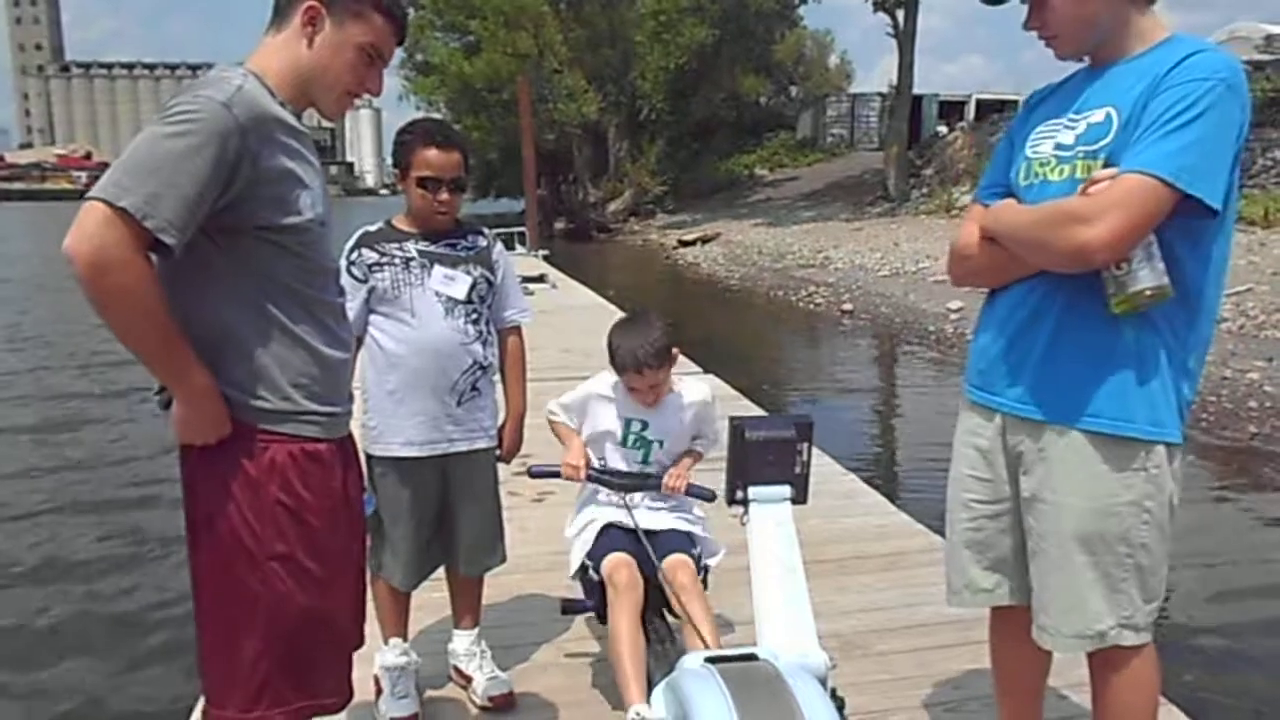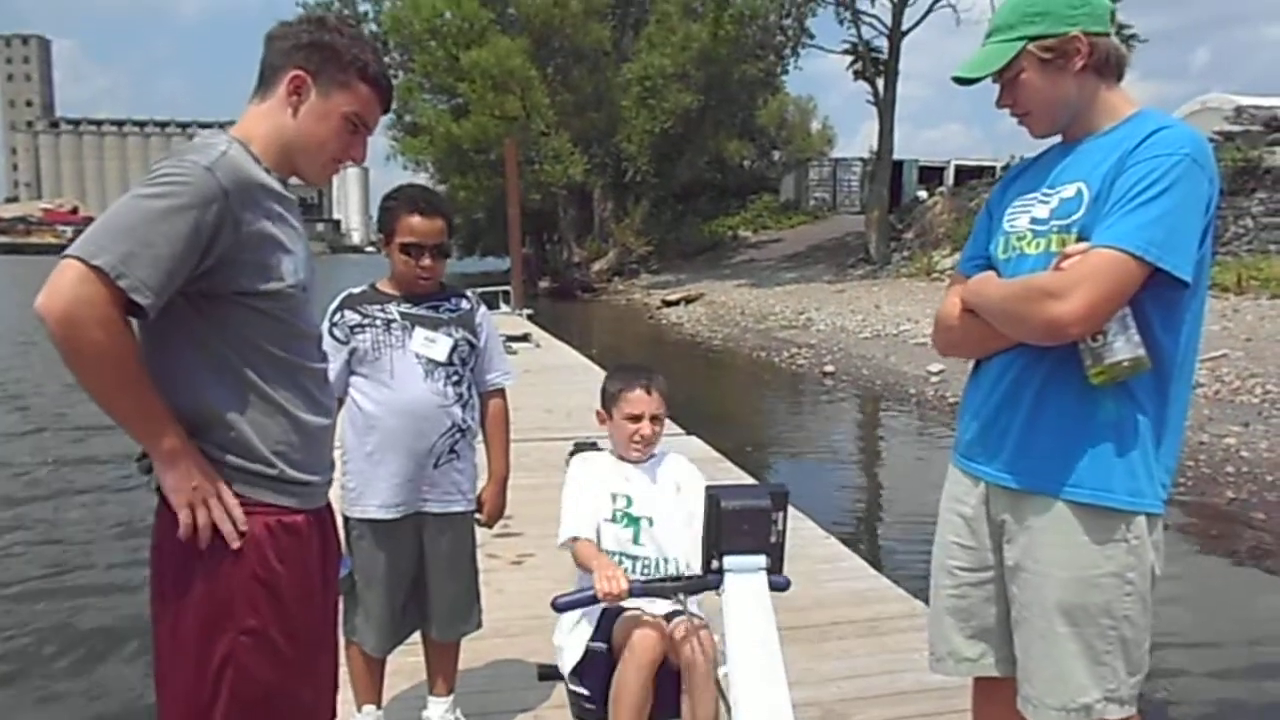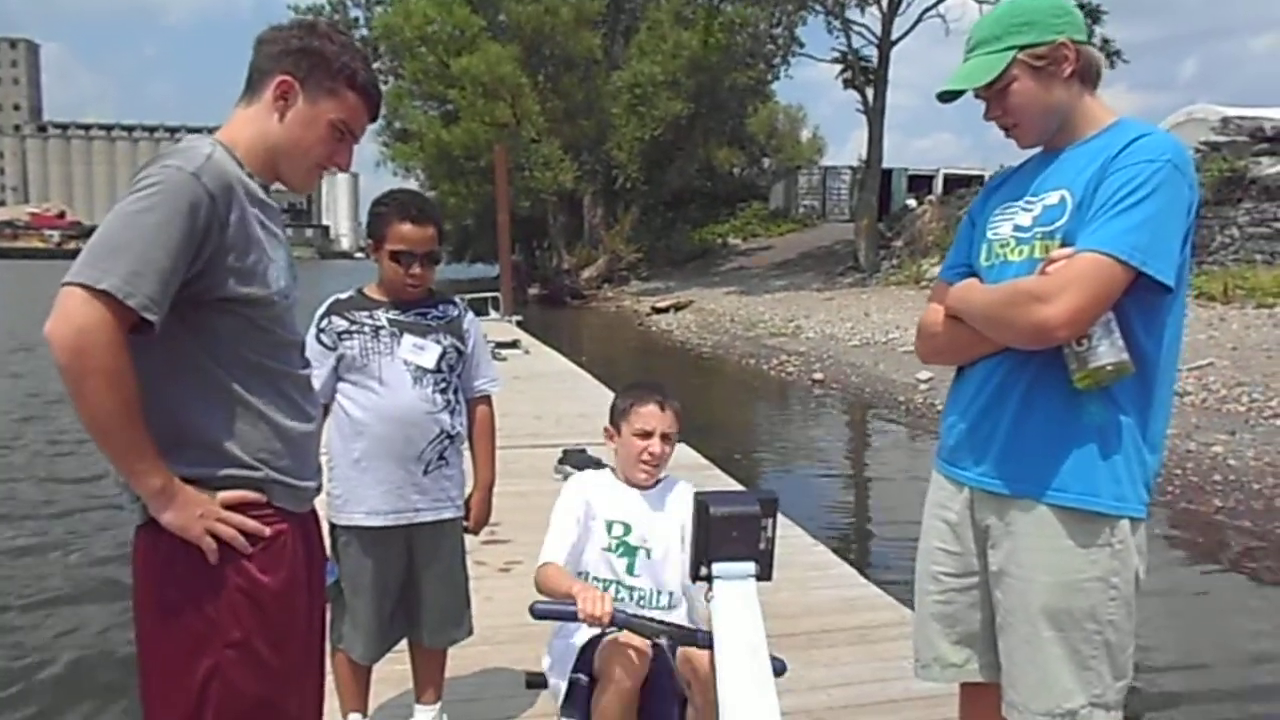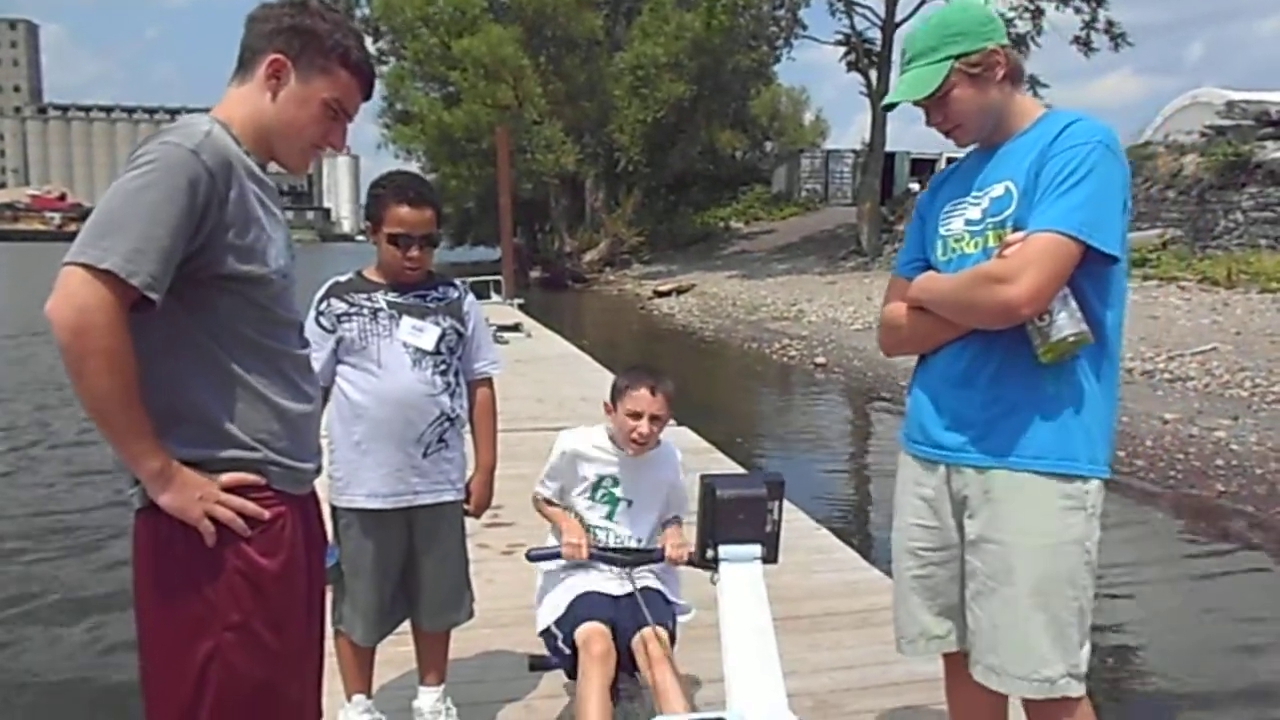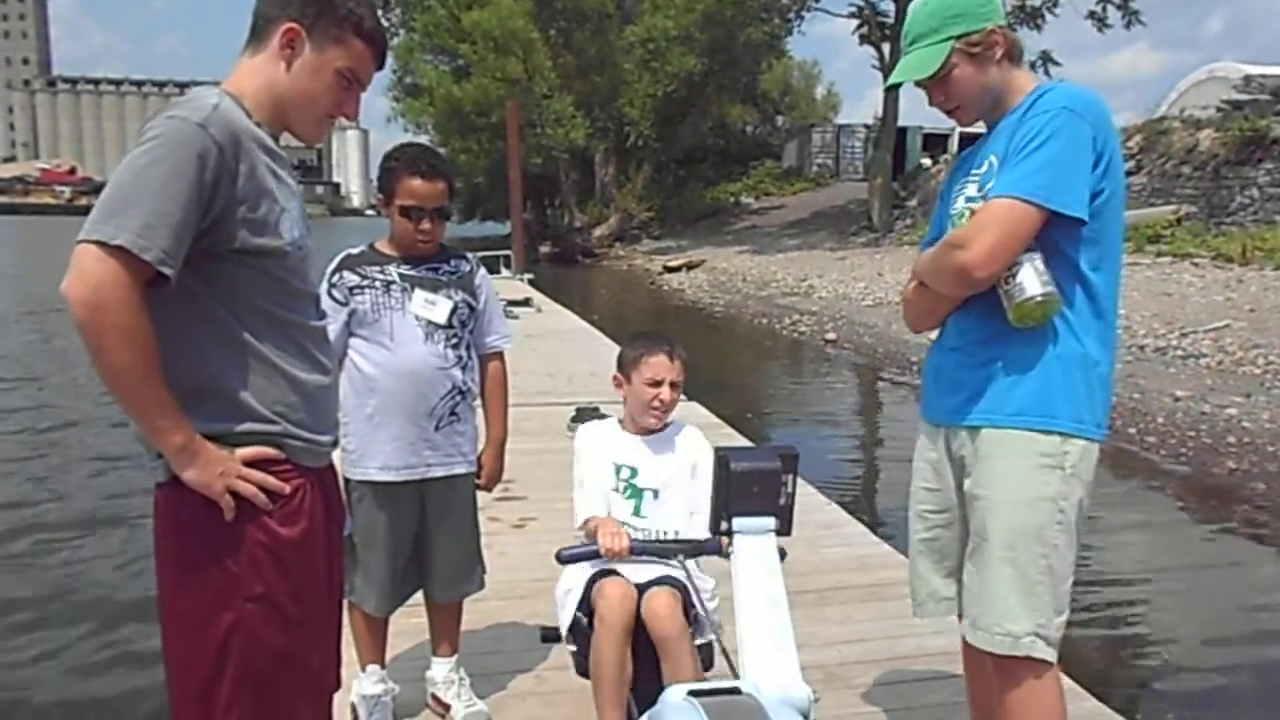
dt=1s
person 1, frame 1
left shoulder: (1199, 79)
right shoulder: (1043, 106)
left elbow: (1096, 233)
right elbow: (965, 258)
left wrist: (1007, 219)
right wrist: (1059, 231)
left hip: (1106, 406)
right hip: (995, 392)
left knee: (1111, 628)
right knee: (1009, 599)
person 1, frame 2
left shoulder: (1166, 153)
right shoulder: (1020, 182)
left elbow: (1068, 309)
right elbow: (950, 331)
left wrist: (984, 290)
right wrist: (1032, 302)
left hip: (1086, 483)
right hip: (982, 466)
person 1, frame 3
left shoulder: (1147, 160)
right shoulder: (1002, 190)
left elbow: (1056, 311)
right elbow: (932, 337)
left wrist: (969, 297)
right wrist: (1019, 308)
left hip: (1071, 489)
right hip: (964, 473)
person 1, frame 4
left shoulder: (1079, 144)
right shoulder: (947, 186)
left elbow: (1019, 291)
right elbow: (894, 331)
left wrist: (931, 288)
right wrist: (979, 295)
left hip: (1036, 456)
right hip: (932, 449)
right knee: (962, 655)
person 1, frame 5
left shoulder: (1064, 114)
right shoulder: (971, 162)
left elbow: (974, 257)
right elbow: (919, 307)
left wrist: (928, 263)
right wrist: (970, 273)
left hip: (1033, 413)
right hip: (952, 410)
left knee: (1016, 644)
right knee: (976, 625)
person 2, frame 1
left shoulder: (282, 131)
right shoulder: (226, 110)
right elbow: (97, 245)
left wrist: (329, 444)
right wrist: (196, 395)
left hip: (313, 447)
right hip: (262, 456)
person 2, frame 2
left shoulder: (267, 195)
right shoulder: (213, 176)
right elbow: (70, 302)
left wrist: (303, 517)
right wrist: (173, 453)
left hip: (293, 517)
right hip: (239, 527)
person 2, frame 3
left shoulder: (251, 199)
right shoulder: (195, 178)
right elbow: (78, 327)
left wrist: (286, 513)
right wrist: (161, 491)
left hip: (279, 526)
right hip: (228, 538)
person 2, frame 4
left shoulder: (247, 178)
right shoulder: (192, 156)
right elbow: (77, 307)
left wrist: (293, 500)
right wrist: (160, 473)
left hip: (277, 509)
right hip: (227, 521)
person 2, frame 5
left shoulder: (262, 153)
right shoulder: (203, 130)
right elbow: (95, 286)
left wrist: (311, 477)
right wrist: (186, 451)
left hip: (297, 484)
right hip: (245, 500)
person 3, frame 1
left shoulder: (484, 249)
right shoulder: (369, 250)
left elbow: (509, 333)
left wrist: (516, 414)
left hip: (471, 430)
right hip: (396, 435)
left knee: (470, 546)
right knee: (393, 552)
left ankle: (467, 647)
right ankle: (394, 660)
person 3, frame 2
left shoulder: (468, 313)
right shoulder: (351, 312)
left elbow: (492, 396)
left wrist: (498, 478)
left hip: (448, 493)
right hip: (374, 496)
left knee: (446, 612)
right knee: (369, 617)
person 3, frame 3
left shoulder: (456, 319)
right shoulder: (338, 317)
left elbow: (479, 404)
left wrist: (484, 485)
left hip: (437, 501)
right hip: (361, 504)
left knee: (433, 617)
right knee: (355, 623)
person 3, frame 4
left shoulder: (456, 301)
right shoulder: (338, 300)
left elbow: (479, 385)
left wrist: (485, 468)
left hip: (439, 484)
right hip: (362, 487)
left knee: (436, 600)
right knee: (357, 605)
person 3, frame 5
left shoulder: (467, 274)
right shoulder: (350, 273)
left elbow: (491, 360)
left wrist: (496, 443)
left hip: (450, 456)
right hip: (374, 459)
left knee: (448, 573)
right knee: (369, 578)
person 4, frame 1
left shoulder: (697, 397)
right shoulder: (598, 392)
right elbow: (556, 413)
left wrist: (686, 463)
right wrist: (573, 444)
left hip: (671, 518)
right hip: (608, 517)
left knee: (682, 575)
right knee: (623, 578)
person 4, frame 2
left shoulder: (681, 471)
right shoulder: (587, 468)
right elbow: (579, 542)
right wrist: (600, 564)
left hip: (673, 609)
right hip: (605, 615)
left knee: (697, 641)
right knee: (646, 637)
person 4, frame 3
left shoulder: (684, 499)
right shoulder: (585, 489)
right elbow: (545, 573)
right wrist: (580, 589)
right hip: (593, 639)
left knee: (708, 661)
right knee: (629, 655)
person 4, frame 4
left shoulder: (669, 460)
right shoulder: (575, 446)
right elbow: (543, 499)
left wrist: (674, 533)
right wrist: (567, 523)
left hip: (643, 579)
right hip: (578, 577)
left knee: (655, 649)
right knee: (597, 648)
person 4, frame 5
left shoulder: (692, 443)
right shoulder: (594, 437)
left elbow: (708, 524)
right elbow: (590, 522)
right wrist: (606, 527)
left hip: (671, 571)
right hip: (602, 570)
left knee: (661, 607)
right knee: (615, 597)
